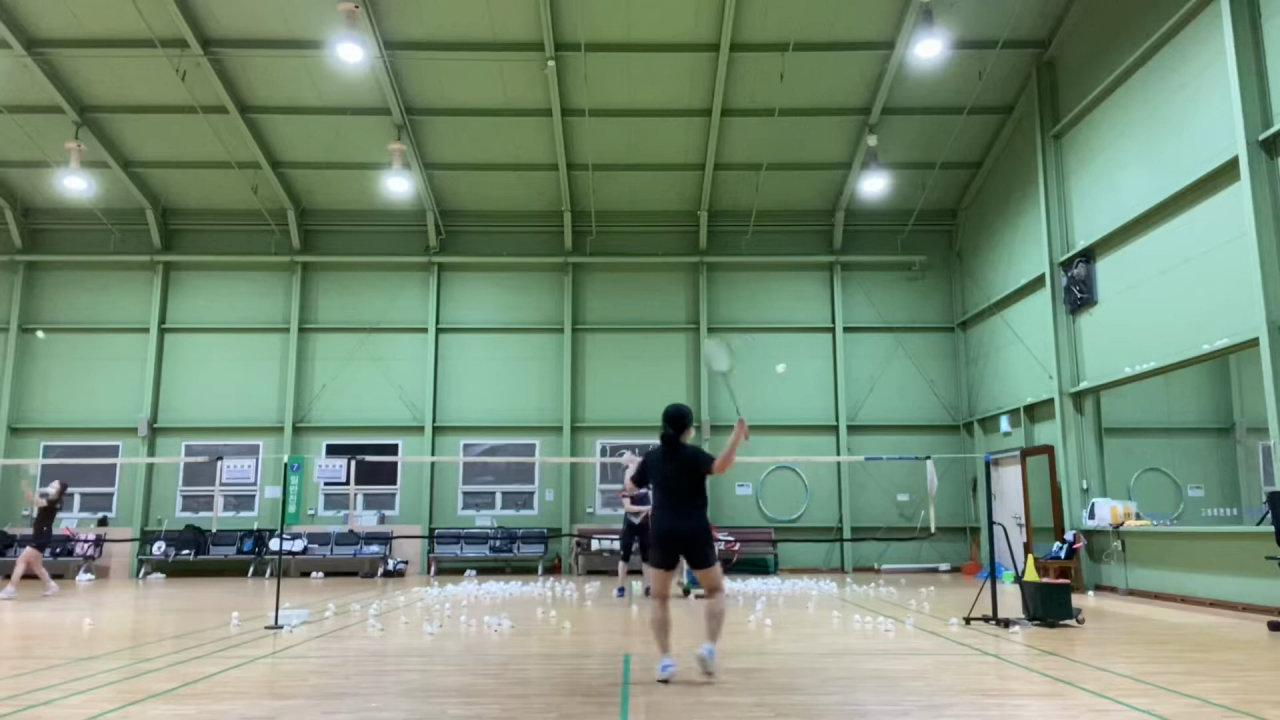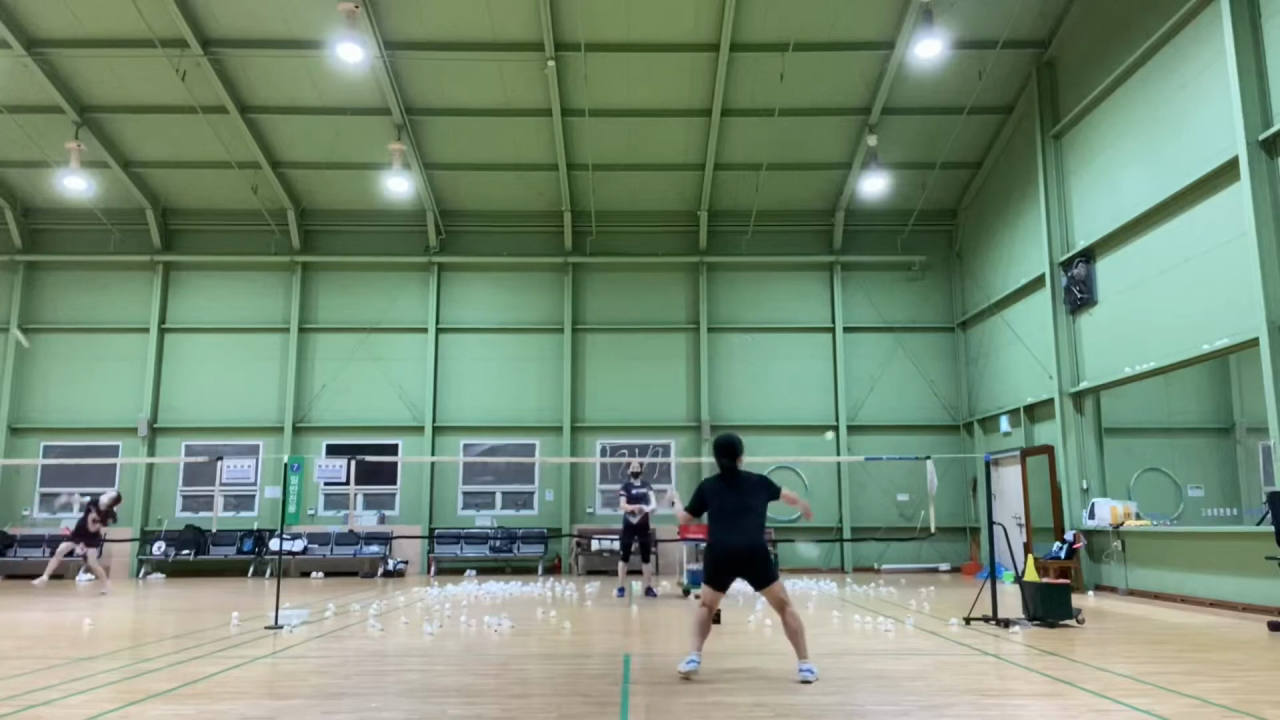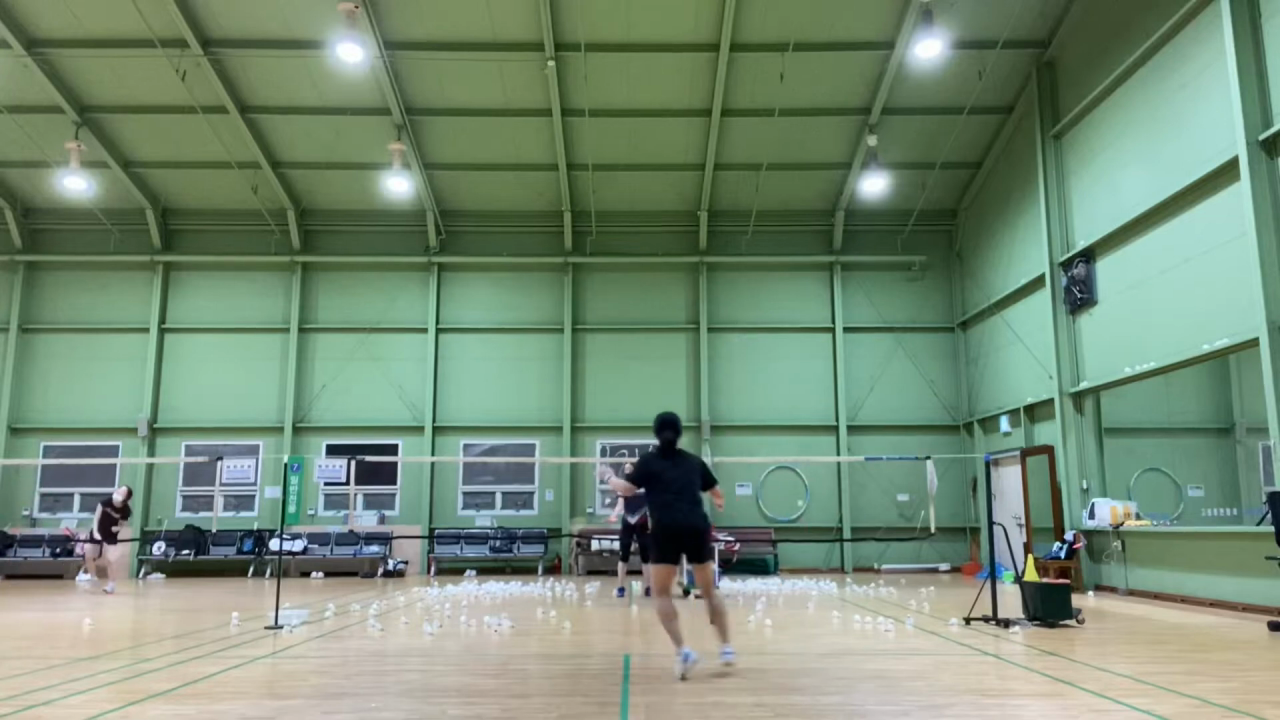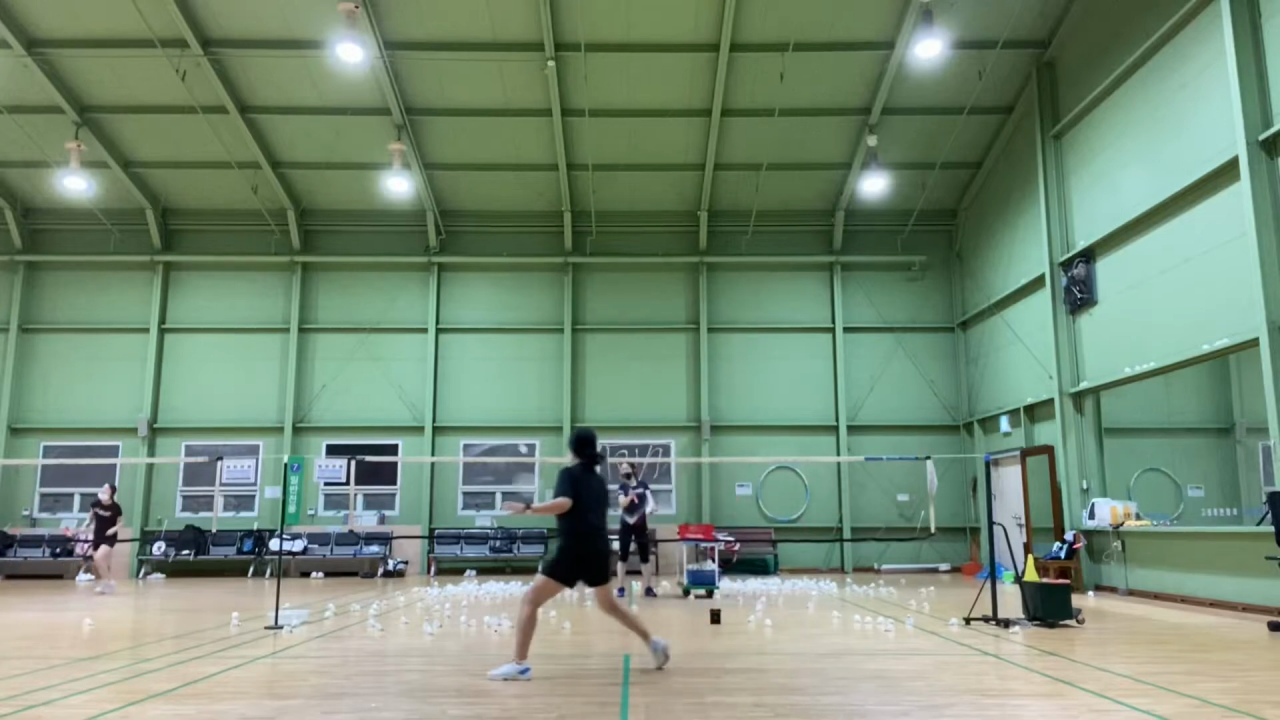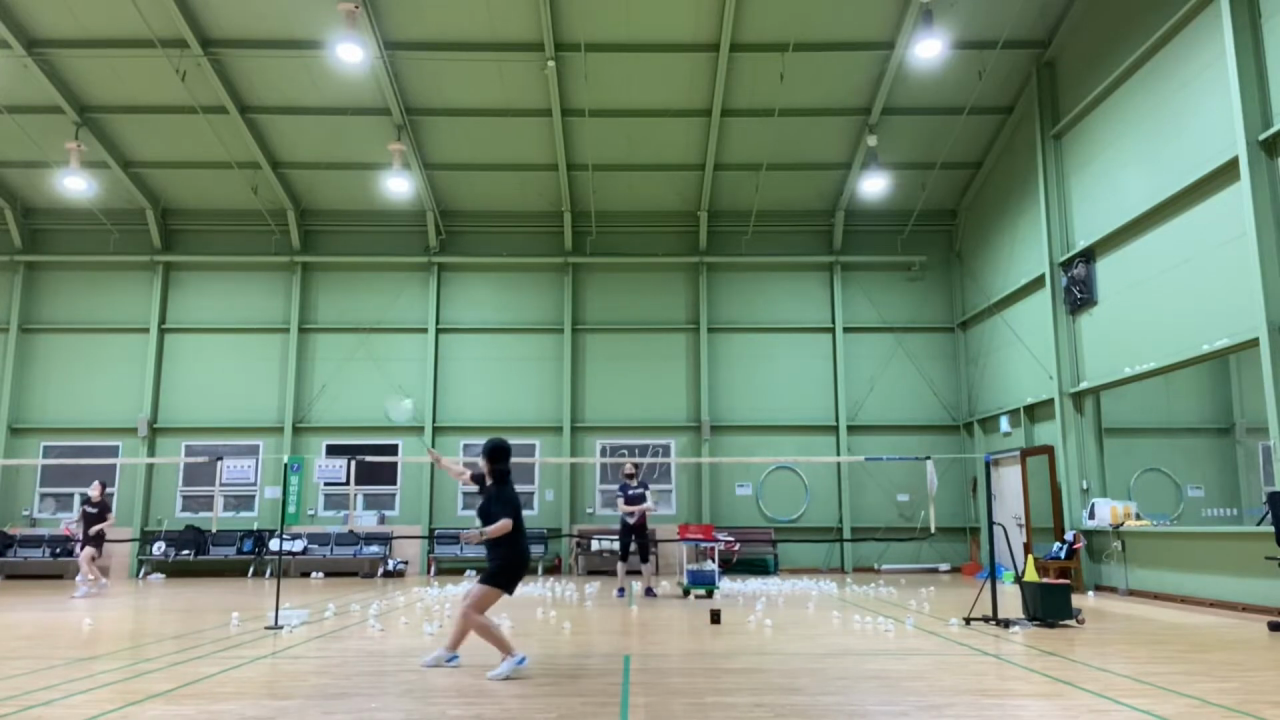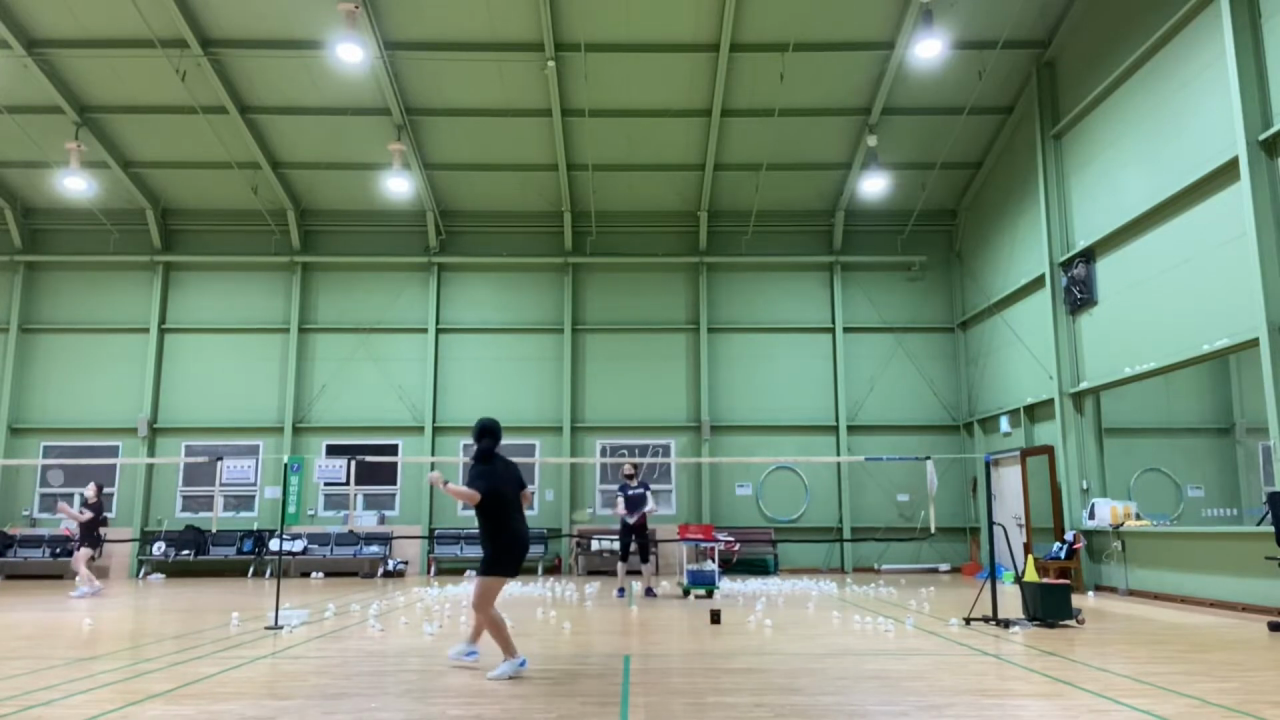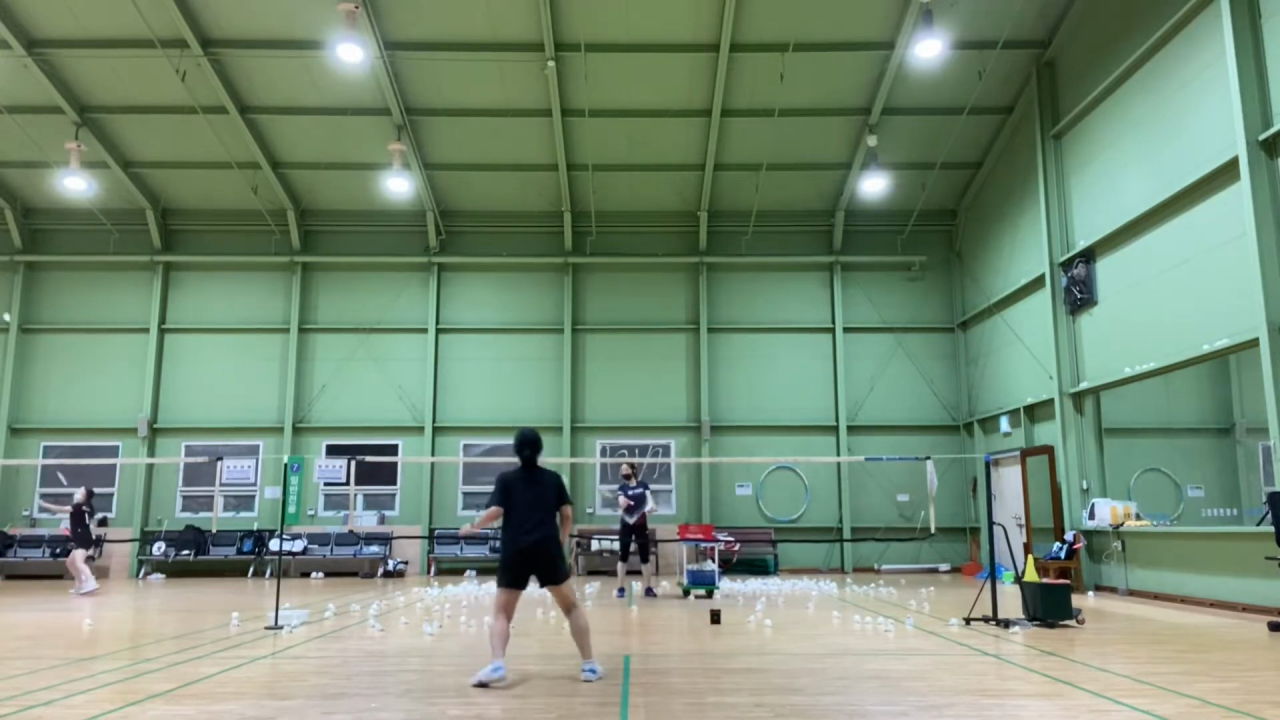
dt=0.4s
person 1, frame 1
left shoulder: (652, 457)
right shoulder: (692, 453)
left elbow: (631, 486)
right elbow: (719, 467)
right wrist: (738, 434)
left hip: (662, 533)
right hip: (695, 532)
left knee: (659, 598)
right knee: (715, 591)
left ankle: (665, 660)
right ankle: (709, 647)
person 1, frame 2
left shoulder: (708, 486)
right shoulder: (757, 482)
left elbow: (685, 518)
right elbow: (784, 495)
left wrist: (674, 499)
right wrist: (803, 505)
left hip: (719, 553)
right hip: (754, 552)
left knee: (706, 607)
right knee: (784, 606)
left ankle: (694, 657)
right ankle: (804, 665)
person 1, frame 3
left shoulder: (648, 461)
right shoulder: (694, 461)
left elbow: (626, 489)
right elbow: (717, 494)
left wrist: (611, 478)
right wrist: (718, 502)
left hip: (666, 529)
right hip: (697, 527)
left knee: (662, 594)
right knee: (709, 591)
left ankle: (683, 651)
right ankle: (726, 648)
person 1, frame 4
left shoulder: (570, 473)
right shoulder: (599, 480)
left elbow: (562, 503)
left wrist: (527, 508)
left hip: (574, 552)
right hip: (599, 550)
left knee: (530, 602)
right knee: (608, 604)
left ankle: (520, 665)
right ankle: (654, 644)
person 1, frame 5
left shoulder: (500, 490)
right shoulder: (492, 482)
left elbow: (506, 524)
right elbow: (464, 474)
left wrist: (483, 533)
right wrist: (441, 462)
left hip: (509, 560)
right hip: (506, 558)
left knee: (471, 612)
right knee: (470, 600)
left ankle: (513, 658)
right ankle: (450, 652)
person 1, frame 6
left shoulder: (481, 467)
right shoulder: (508, 466)
left elbow: (472, 497)
right elbow: (526, 498)
left wrist: (443, 483)
left hip: (502, 544)
right hip: (514, 539)
left knee: (481, 604)
right knee: (482, 599)
left ankle: (514, 659)
right ankle: (471, 646)
person 1, frame 7
left shoulder: (506, 479)
right shoulder: (553, 478)
left elbow: (495, 512)
right elbow: (567, 516)
left wrist: (473, 526)
right wrist: (560, 542)
left hip: (515, 552)
right hip: (548, 549)
left knee: (501, 615)
right knee: (572, 607)
left ankle: (497, 665)
right ankle: (589, 665)
